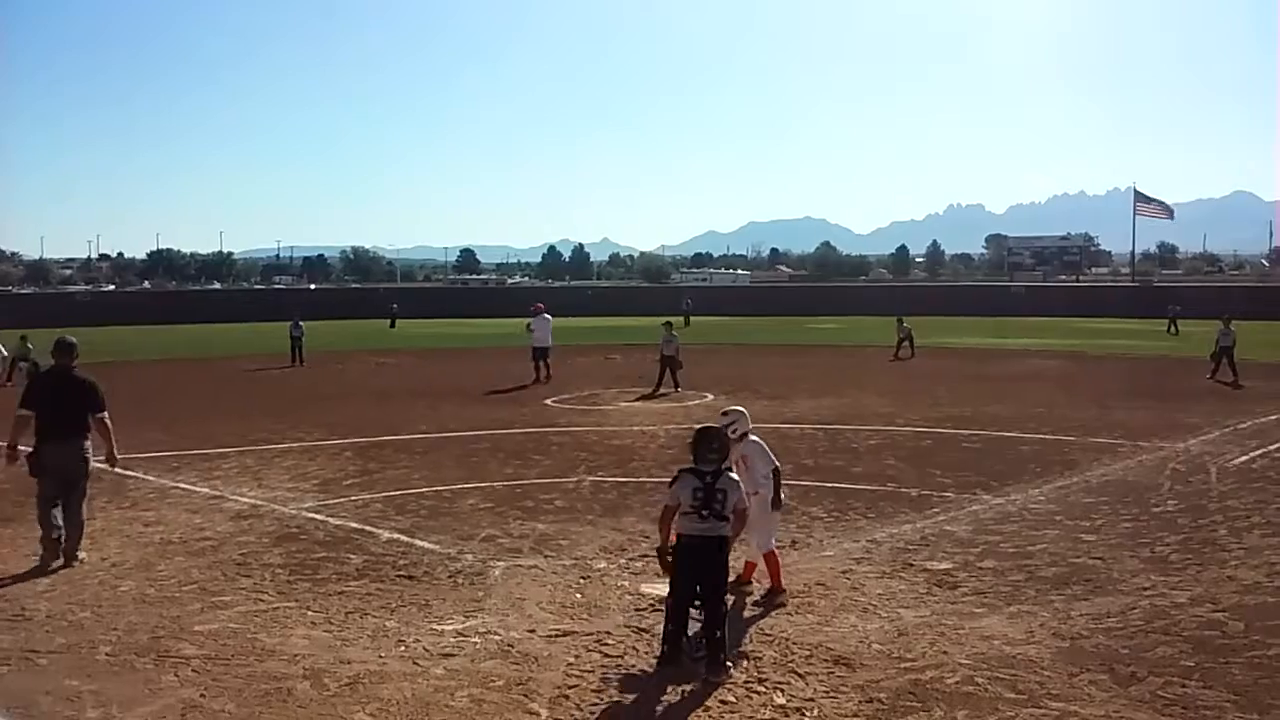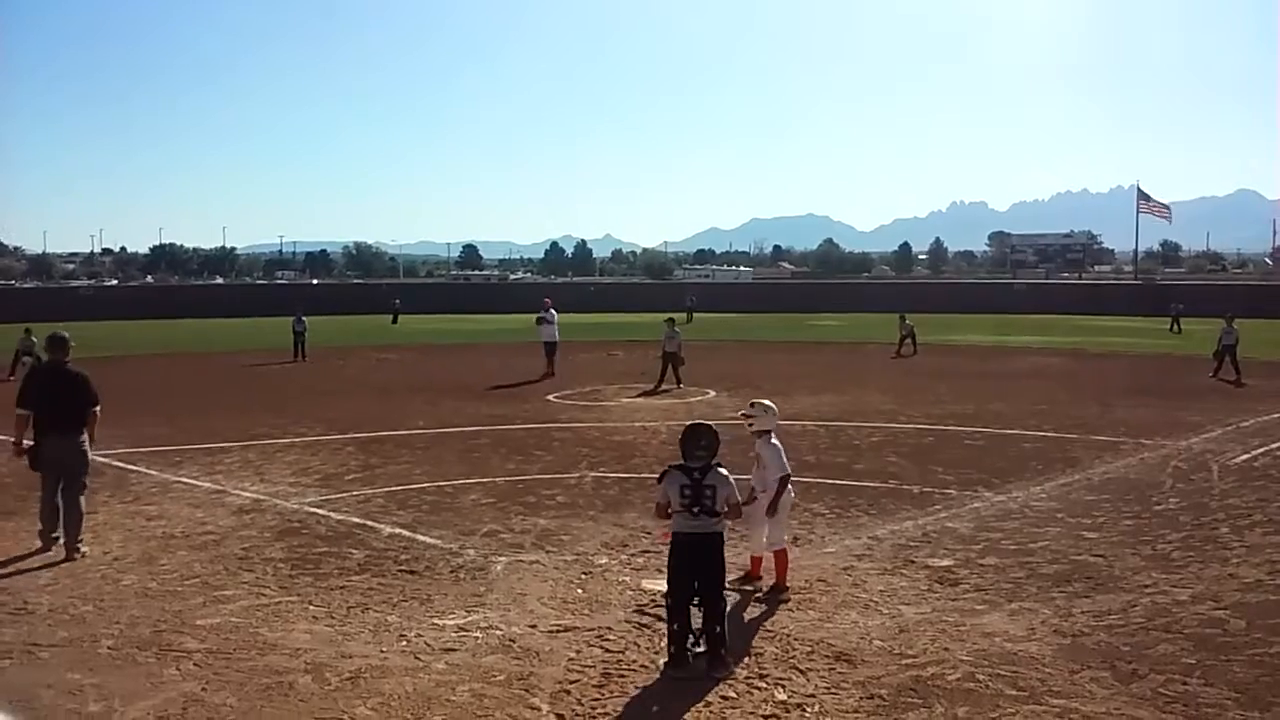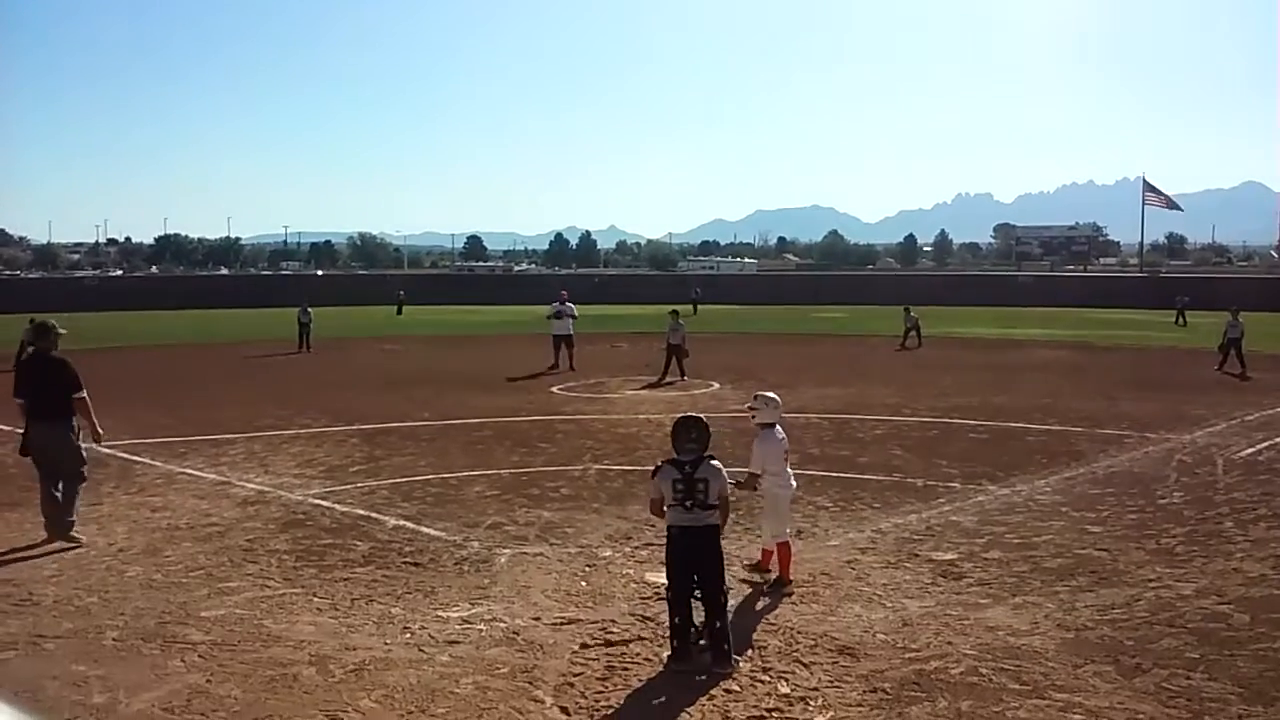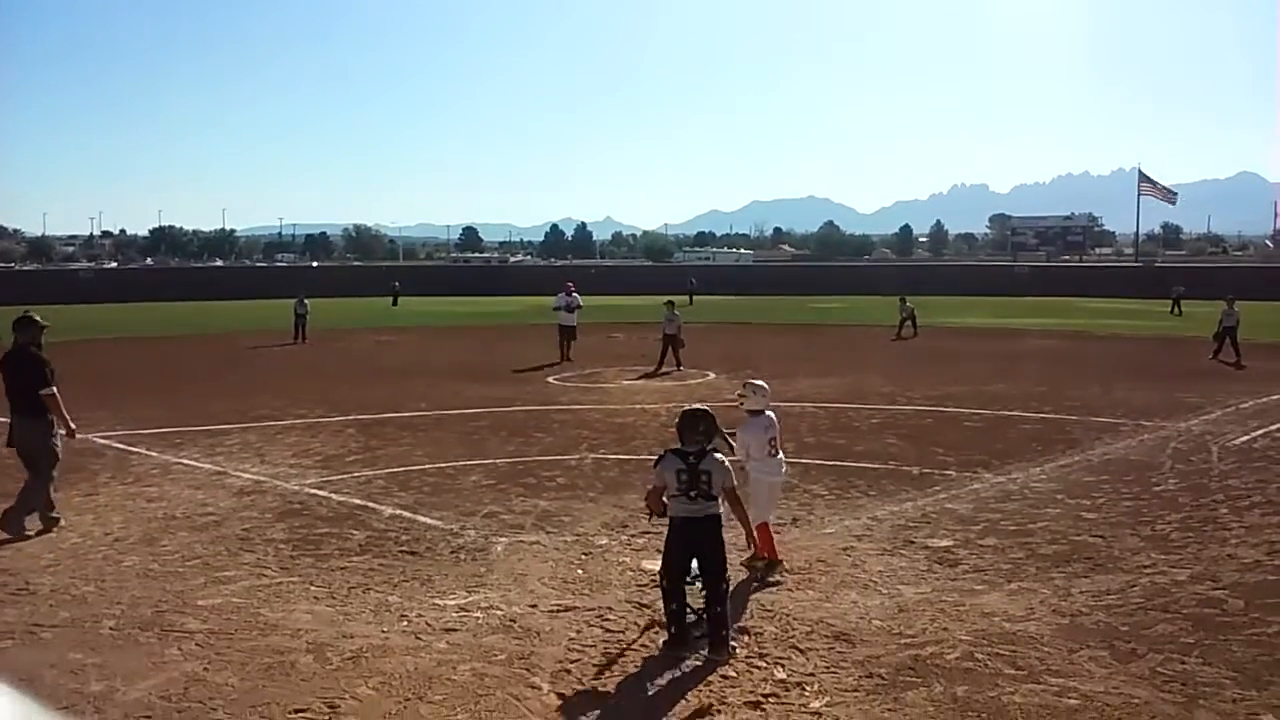
dt=0.4s
person 1, frame 1
left shoulder: (682, 480)
right shoulder: (732, 482)
left elbow: (666, 517)
right elbow: (740, 520)
left wrist: (663, 545)
right wrist: (727, 542)
left hip: (687, 546)
right hip: (716, 548)
left knee: (678, 603)
right knee: (715, 607)
left ankle: (670, 654)
right ankle: (716, 664)
person 1, frame 2
left shoulder: (671, 476)
right shoulder: (722, 477)
left elbow: (661, 512)
right elbow: (735, 512)
left hip: (682, 543)
right hip: (712, 544)
left knee: (678, 603)
right knee: (714, 603)
left ankle: (678, 659)
right ankle: (717, 660)
person 1, frame 3
left shoulder: (663, 472)
right shoulder: (715, 469)
left elbow: (655, 509)
right elbow: (724, 509)
left hip: (678, 537)
right hip: (708, 537)
left knee: (678, 596)
right knee: (715, 597)
left ankle: (681, 653)
right ankle: (721, 656)
person 1, frame 4
left shoulder: (667, 461)
right shoulder: (718, 462)
left elbow: (652, 499)
right elbow: (733, 500)
left wrist: (665, 509)
right wrist: (748, 530)
left hip: (679, 528)
right hip: (709, 527)
left knee: (672, 583)
right knee: (716, 585)
left ankle: (678, 640)
right ankle: (719, 643)
person 2, frame 1
left shoulder: (38, 382)
right shoulder: (87, 384)
left elbow: (24, 417)
right elbow: (102, 419)
left wrist: (12, 446)
right wrist: (111, 449)
left hip: (47, 449)
right hip: (78, 449)
left knee: (48, 501)
right knee: (75, 503)
left ankle: (51, 547)
right ankle: (71, 553)
person 2, frame 2
left shoulder: (33, 377)
right shoulder: (80, 378)
left elbow: (23, 414)
right elbow: (93, 412)
left wrist: (18, 441)
right wrist: (90, 434)
left hip: (46, 443)
right hip: (75, 442)
left knee: (49, 492)
right knee: (74, 494)
left ankle: (48, 538)
right ankle: (73, 545)
person 2, frame 3
left shoulder: (23, 367)
right shoulder: (61, 364)
left elbow: (21, 403)
right elbow: (80, 399)
right wrist: (94, 426)
left hip: (36, 430)
right hip: (62, 428)
left knee: (48, 481)
right knee: (75, 476)
left ankle: (54, 526)
right ankle: (64, 526)
person 2, frame 4
right shoulder: (35, 358)
right elbow: (49, 394)
right wrist: (66, 422)
left hip: (19, 422)
right hip: (38, 422)
left knee: (38, 472)
right knee: (44, 474)
left ankle: (49, 516)
person 3, frame 1
left shoulder: (754, 444)
right shoulder: (735, 451)
left elbow: (774, 468)
right elbow: (740, 482)
left wrist: (777, 496)
left hip: (768, 498)
right hip: (753, 499)
left knee: (764, 543)
right knee: (754, 540)
left ankle: (777, 589)
right ankle: (745, 579)
person 3, frame 2
left shoulder: (770, 446)
right shoulder: (761, 442)
left elbow: (785, 475)
left wrist: (775, 502)
right wrist: (750, 495)
left hip: (775, 499)
right hip: (763, 497)
left knee: (776, 541)
right knee: (755, 533)
left ankle: (781, 587)
right ankle: (754, 574)
person 3, frame 3
left shoulder: (762, 441)
right shoulder: (777, 432)
left elbow: (755, 472)
left wrist: (745, 485)
right wrist: (756, 482)
left hip: (776, 490)
right hip: (777, 486)
left knee: (779, 533)
right knee: (768, 527)
left ankle: (785, 580)
right ankle: (764, 564)
person 3, frame 4
left shoulder: (746, 429)
right shoulder: (771, 418)
left elbow: (741, 457)
right wrist: (737, 435)
left hip: (760, 476)
right hip: (776, 473)
left knee: (758, 517)
right knee: (764, 515)
left ankle: (773, 559)
right ankle: (759, 554)
